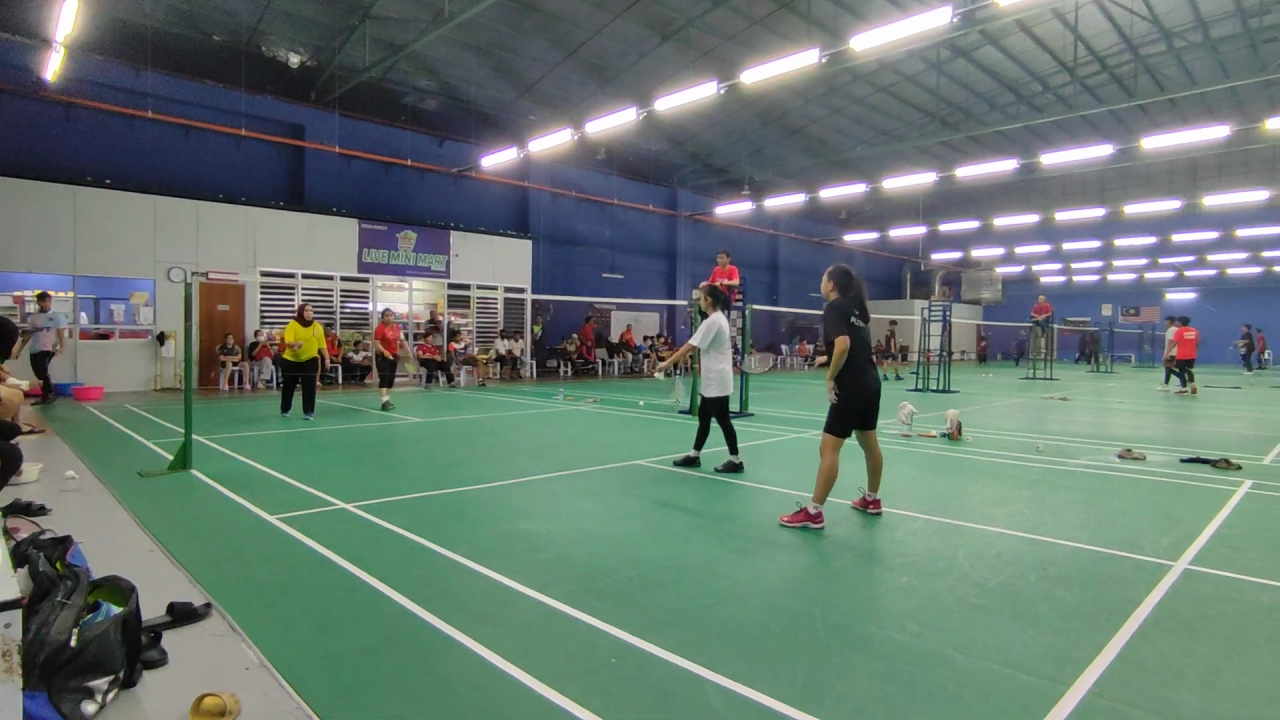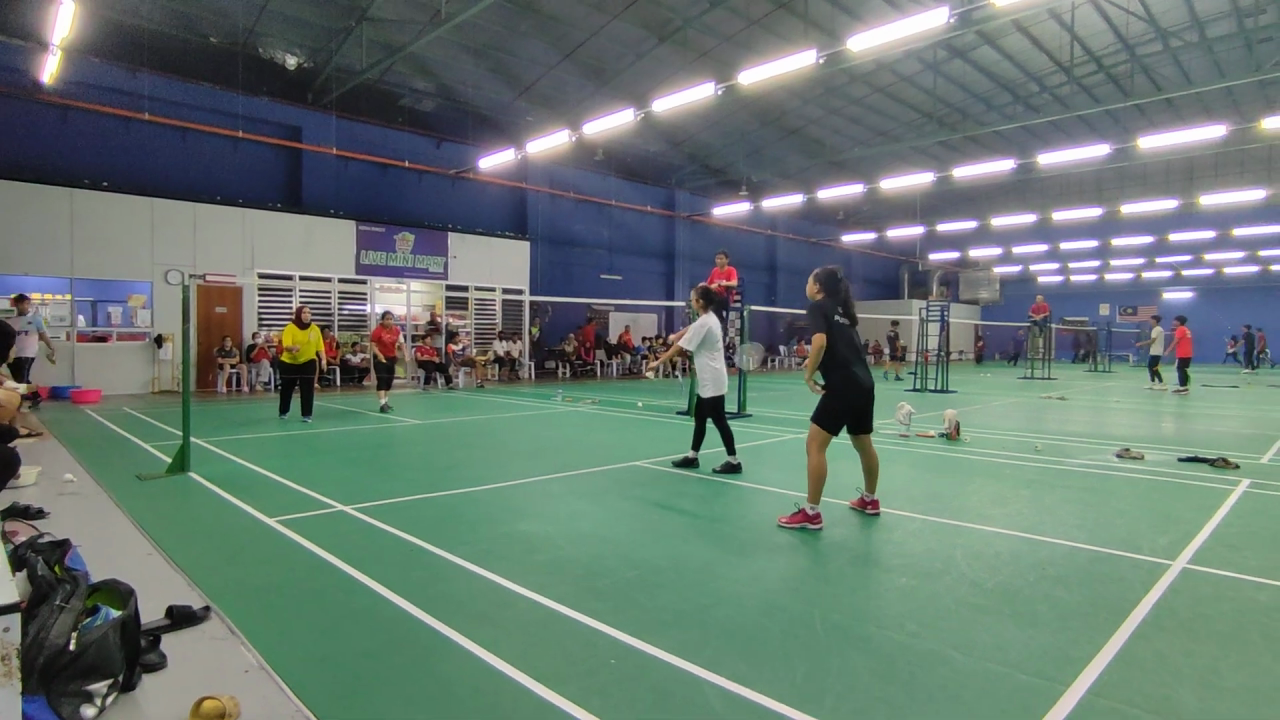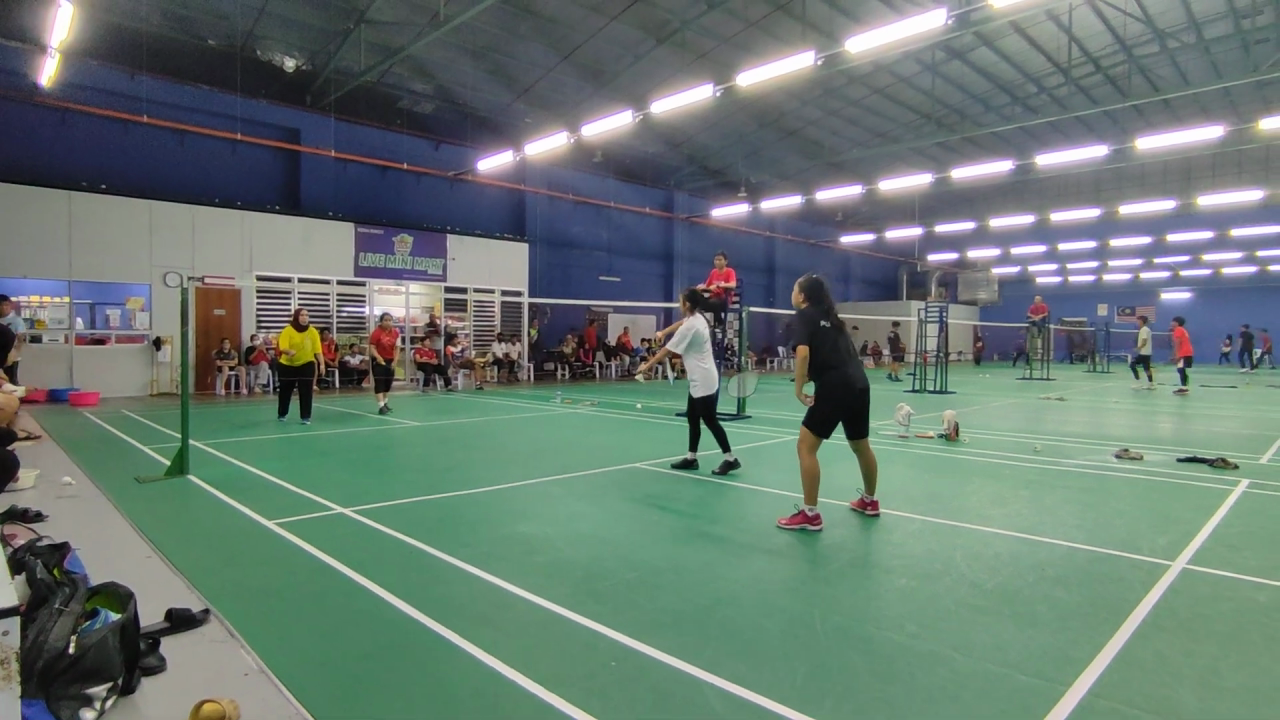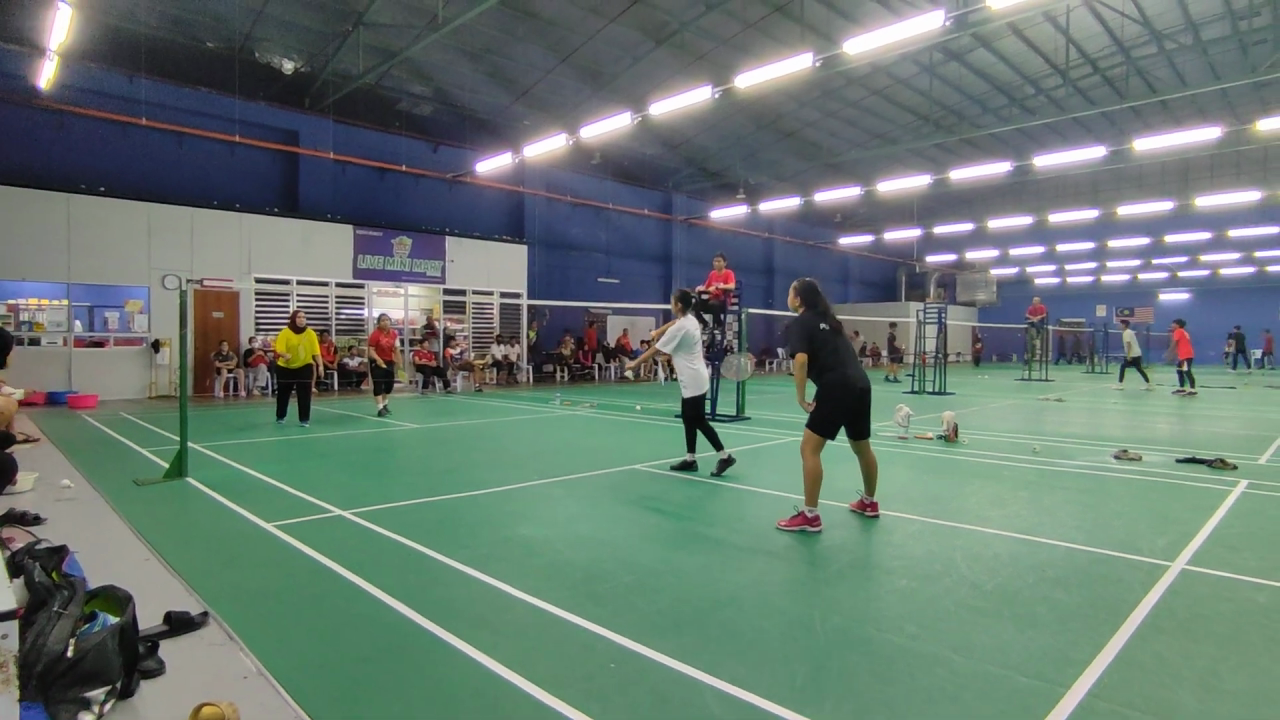
dt=0.3s
person 1, frame 1
left shoulder: (834, 307)
right shoulder: (856, 308)
left elbow: (842, 345)
left wrist: (830, 378)
right wrist: (829, 360)
left hip: (852, 387)
right hip: (871, 384)
left knee: (829, 448)
right knee: (869, 442)
left ankle: (813, 512)
right ankle: (872, 499)
person 1, frame 2
left shoulder: (818, 306)
right shoulder: (842, 309)
left elbow: (820, 342)
left wrist: (808, 375)
right wrist: (817, 361)
left hip: (842, 385)
right hip: (864, 383)
left knee: (815, 445)
right knee: (864, 444)
left ankle: (811, 513)
right ankle: (870, 500)
person 1, frame 3
left shoulder: (803, 316)
right shoulder: (830, 317)
left elbow: (803, 353)
left wrist: (798, 389)
right wrist: (811, 374)
left hip: (834, 388)
right hip: (859, 385)
left knee: (806, 447)
right knee: (861, 446)
left ankle: (810, 514)
right ankle: (869, 501)
person 1, frame 4
left shoulder: (801, 322)
right shoulder: (827, 319)
left elbow: (801, 361)
left wrist: (801, 398)
right wrist: (814, 372)
left hip: (836, 389)
right hip: (861, 386)
left knee: (809, 449)
right knee: (862, 447)
left ankle: (810, 515)
right ankle: (869, 502)
person 2, frame 1
left shoulder: (712, 322)
right shoulder: (718, 318)
left elbow: (691, 346)
left wrist: (667, 363)
right wrist: (685, 352)
left hip: (717, 381)
right hip: (712, 380)
left knee: (722, 419)
right knee: (704, 418)
left ankle: (735, 460)
right ankle: (694, 455)
person 2, frame 2
left shoulder: (703, 324)
right shoulder: (709, 318)
left elbow: (678, 347)
left wrist: (658, 363)
right wrist: (676, 335)
left hip: (712, 381)
right hip: (707, 380)
left knee: (718, 420)
right knee: (699, 418)
left ankle: (733, 461)
right ankle: (693, 457)
person 2, frame 3
left shoulder: (688, 327)
right shoulder: (698, 319)
left elbow: (666, 351)
right elbow: (682, 322)
left wrist: (646, 366)
left hip: (703, 381)
right hip: (699, 380)
left knee: (710, 420)
right knee: (693, 418)
left ankle: (730, 459)
right ankle: (692, 458)
person 2, frame 4
left shoulder: (679, 328)
right shoulder: (690, 320)
left elbow: (655, 349)
left wrist: (635, 363)
right wrist: (659, 332)
left hip: (693, 382)
right hip: (693, 380)
left knee: (699, 421)
right knee: (688, 419)
left ankle: (724, 456)
right ankle: (690, 459)
